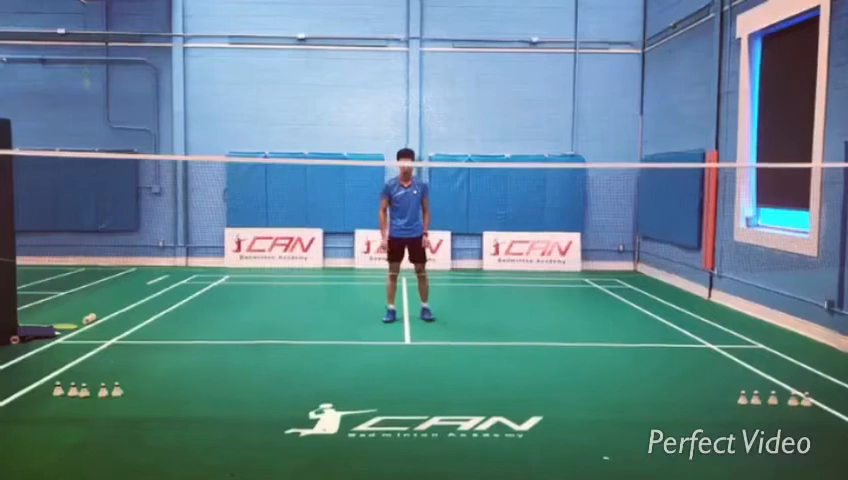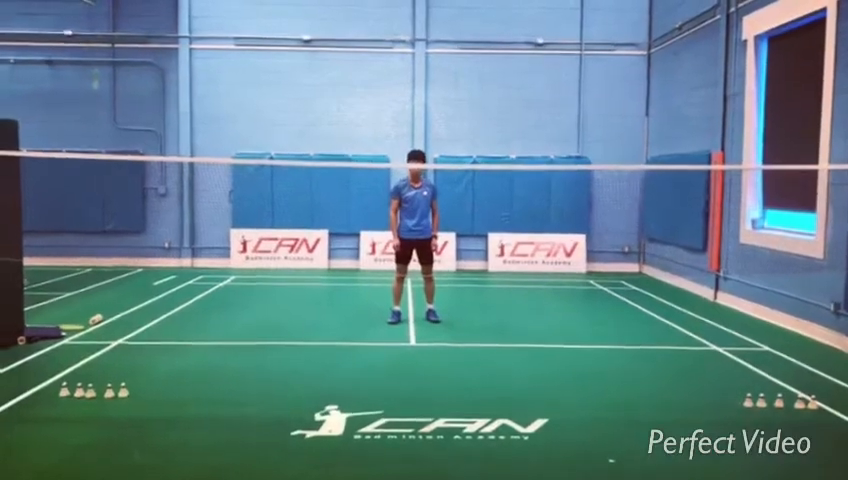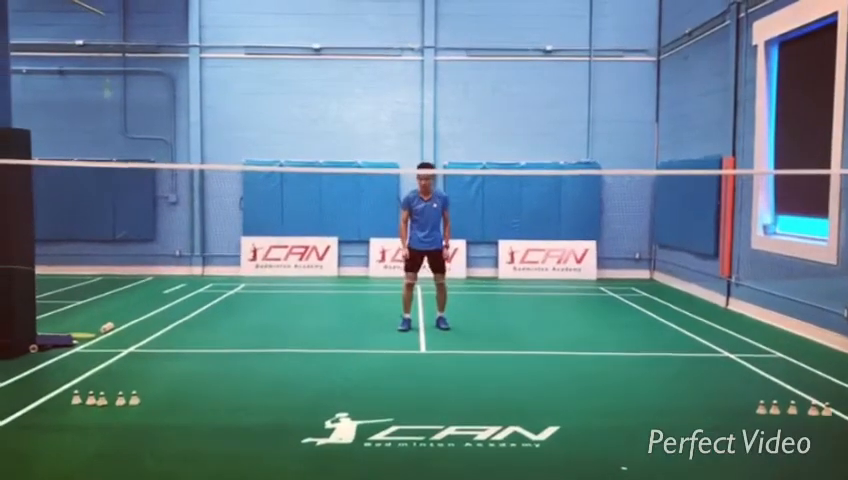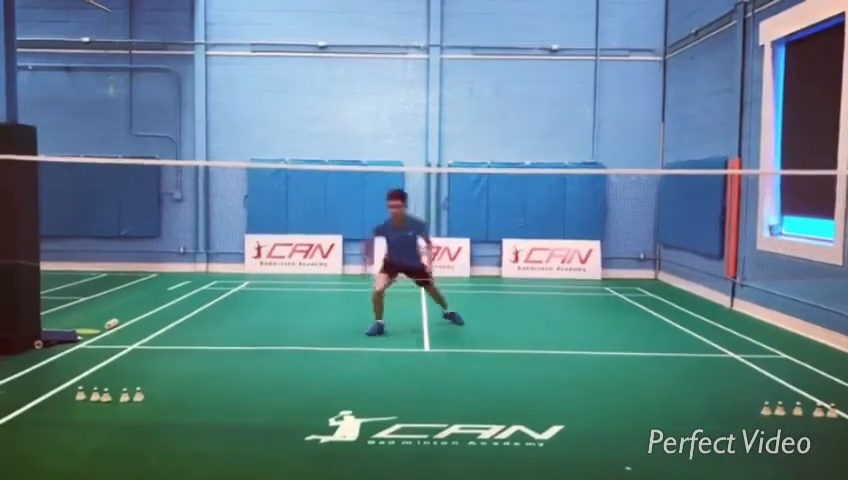
dt=1s
person 1, frame 1
left shoulder: (421, 186)
right shoulder: (390, 186)
left elbow: (425, 211)
right elbow: (382, 211)
left wrist: (425, 233)
right wrist: (383, 236)
left hip: (416, 235)
right hip: (395, 236)
left knee: (421, 273)
right knee: (393, 273)
left ankle: (425, 307)
right ankle: (391, 309)
person 1, frame 2
left shoulder: (431, 187)
right shoulder: (399, 187)
left elbow: (435, 213)
right elbow: (393, 212)
left wrist: (434, 235)
right wrist: (395, 236)
left hip: (425, 237)
right hip: (404, 237)
left knee: (428, 274)
right knee: (400, 275)
left ankle: (430, 309)
right ankle: (396, 310)
person 1, frame 3
left shoulder: (442, 198)
right shoulder: (410, 198)
left elbow: (447, 223)
right elbow: (403, 223)
left wrist: (446, 245)
right wrist: (404, 246)
left hip: (436, 247)
right hip: (414, 246)
left knee: (441, 283)
right knee: (409, 282)
left ankle: (441, 317)
right ankle: (406, 318)
person 1, frame 4
left shoulder: (418, 224)
right shoulder: (384, 226)
left elbow: (428, 243)
right elbow: (370, 241)
left wrist: (430, 264)
right wrist: (367, 261)
left hip: (414, 263)
right hip: (392, 263)
left knee: (433, 291)
right knee: (378, 290)
left ankle: (448, 312)
right ankle: (379, 323)
